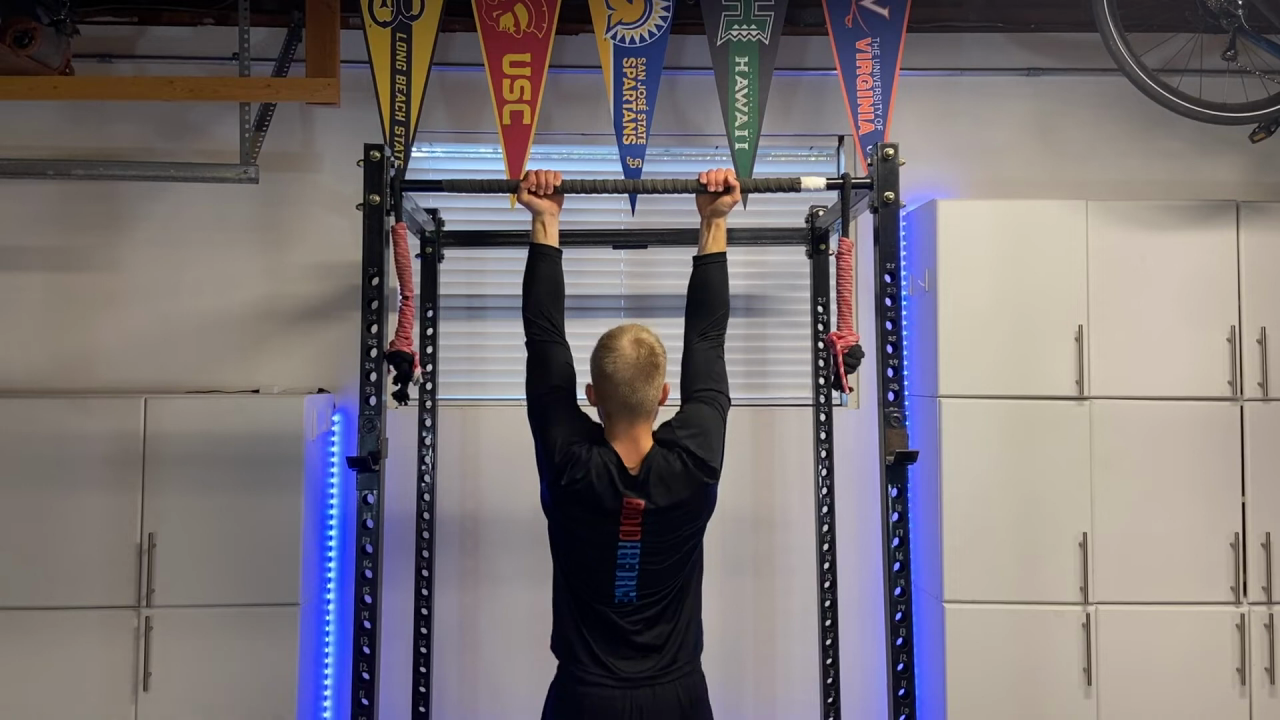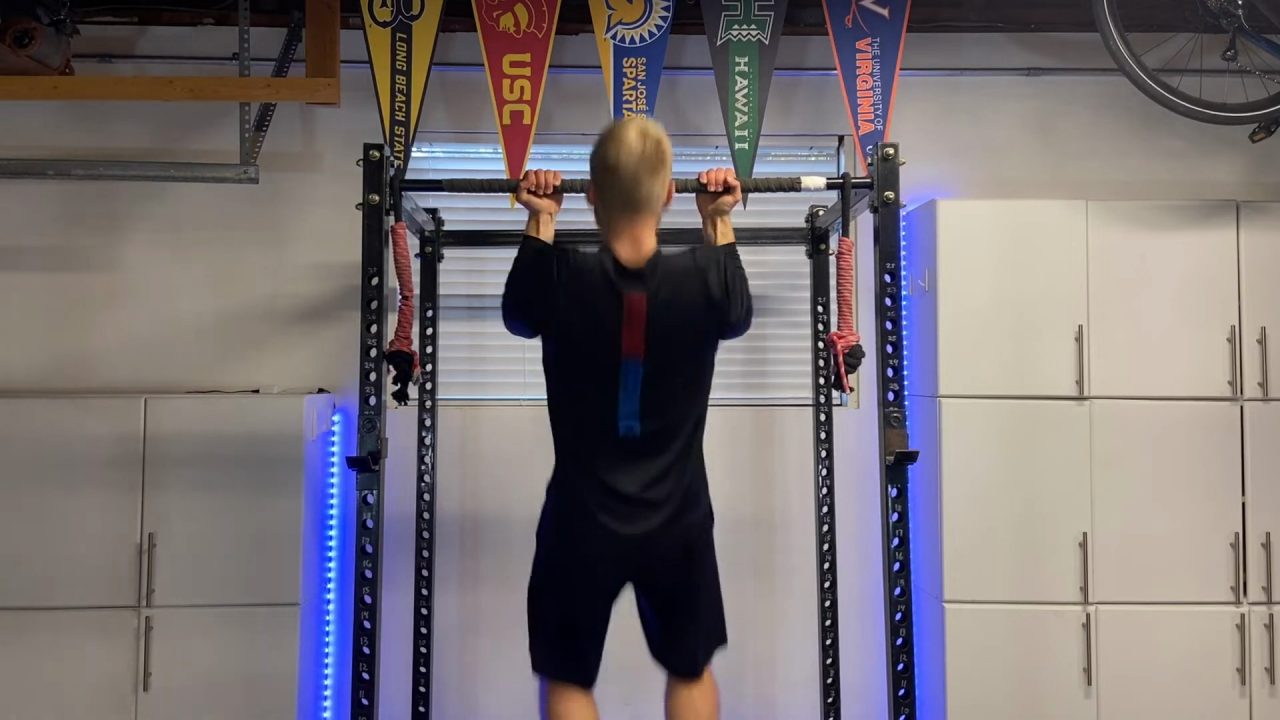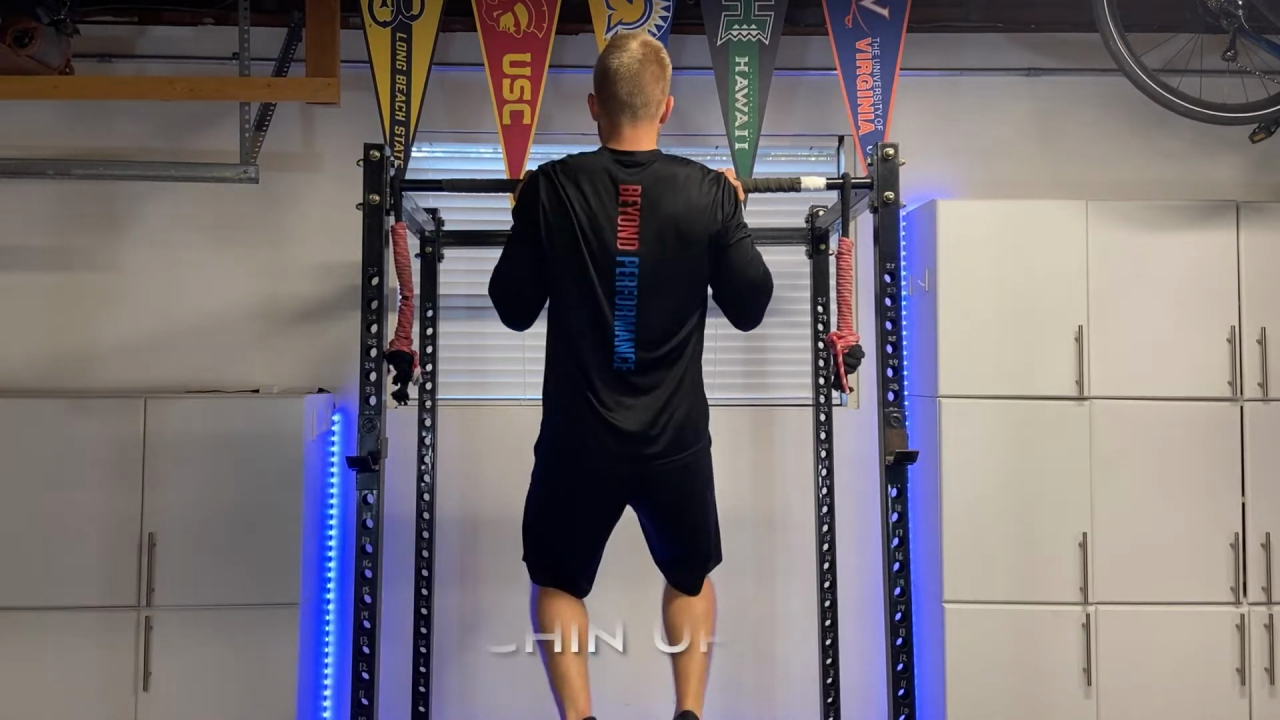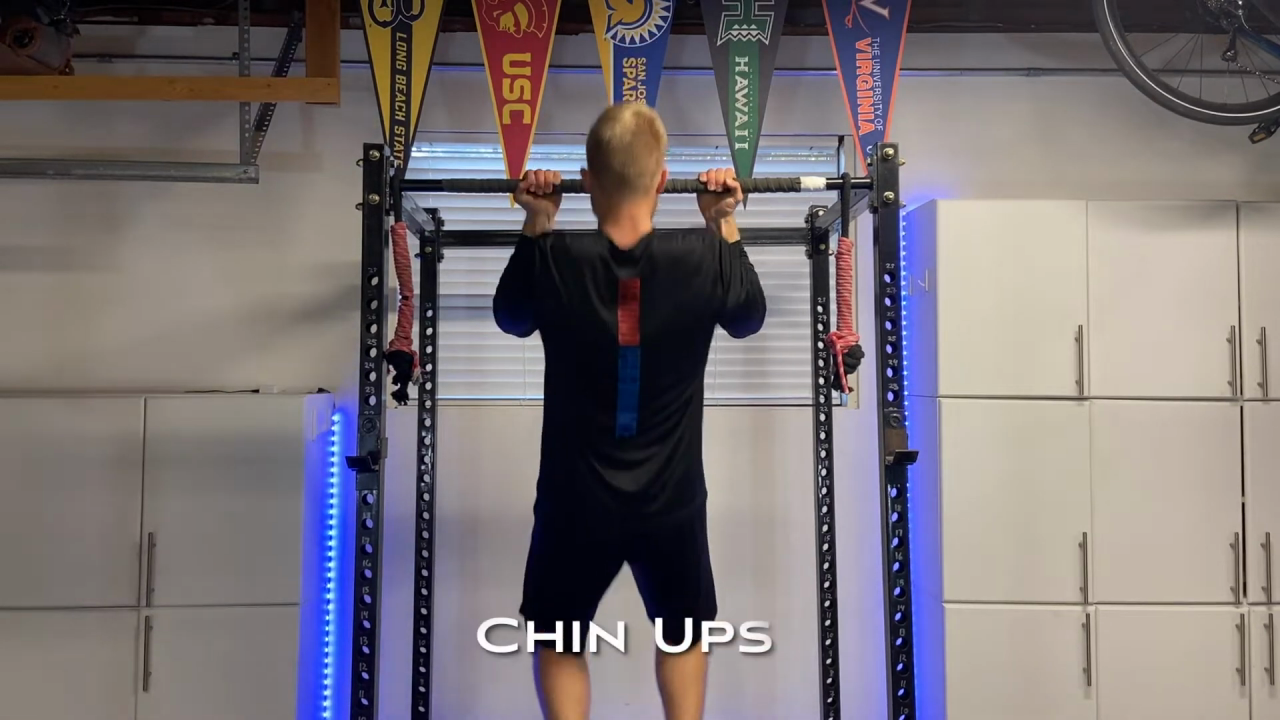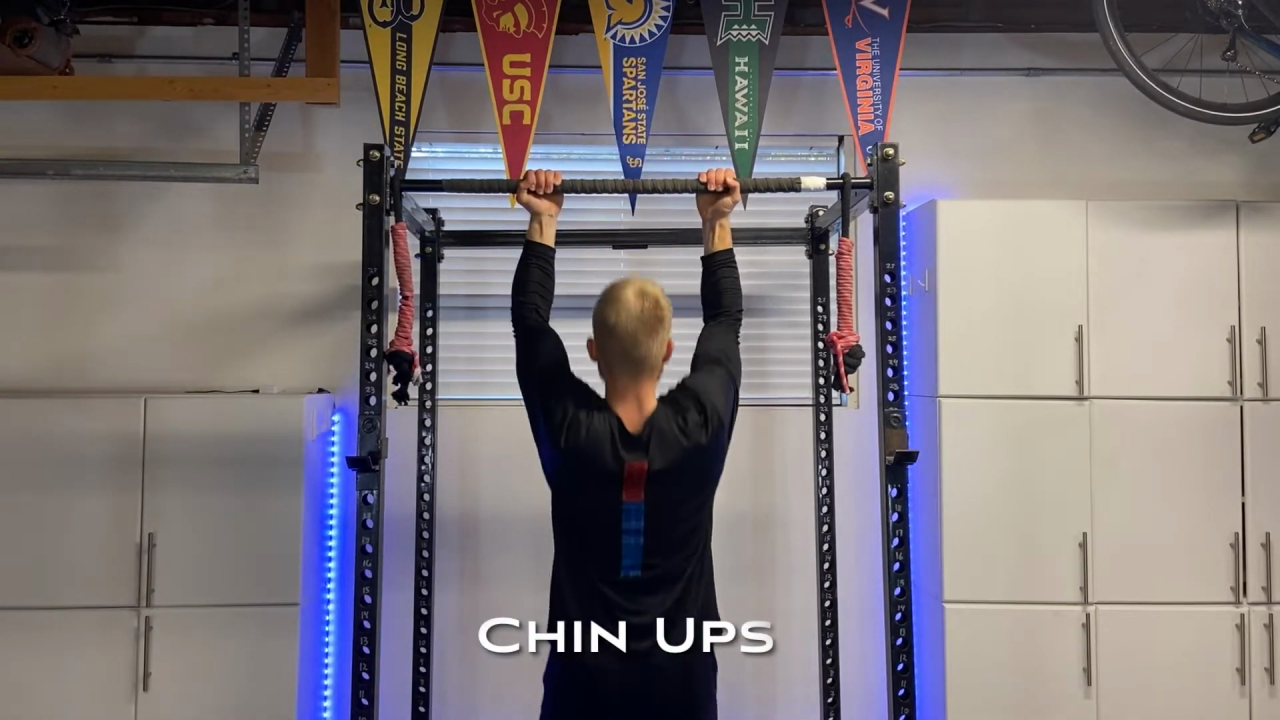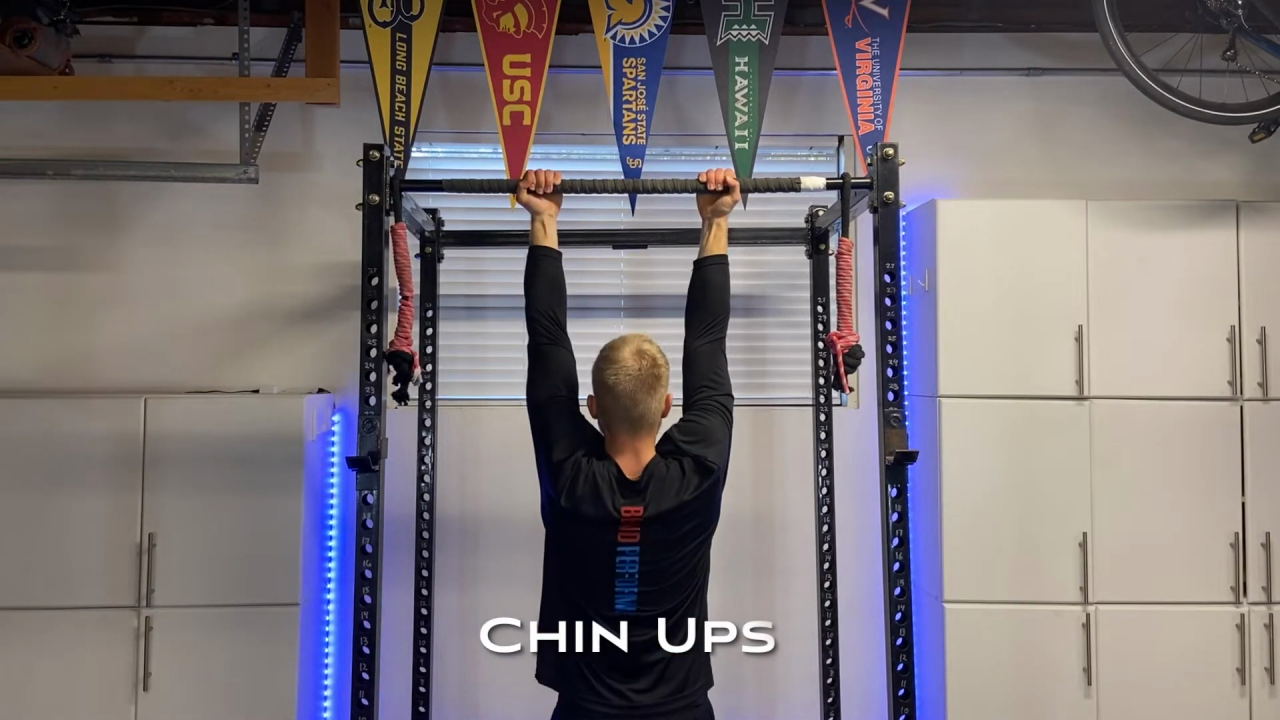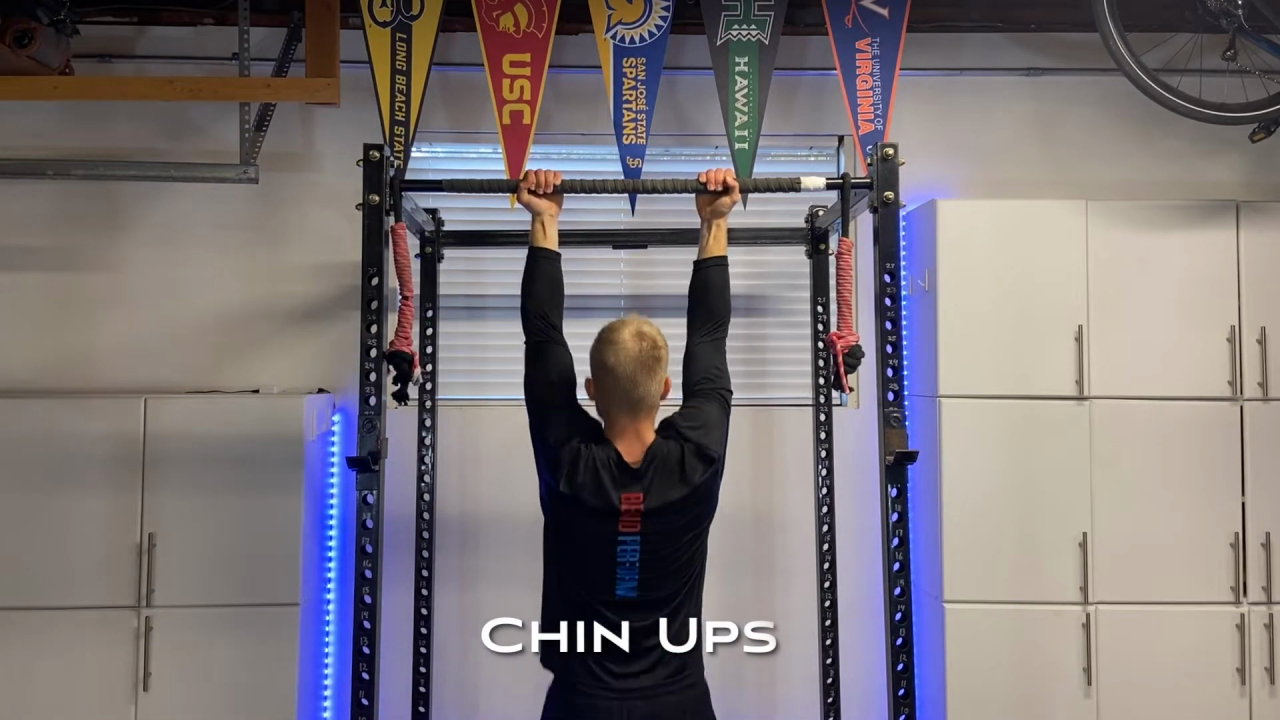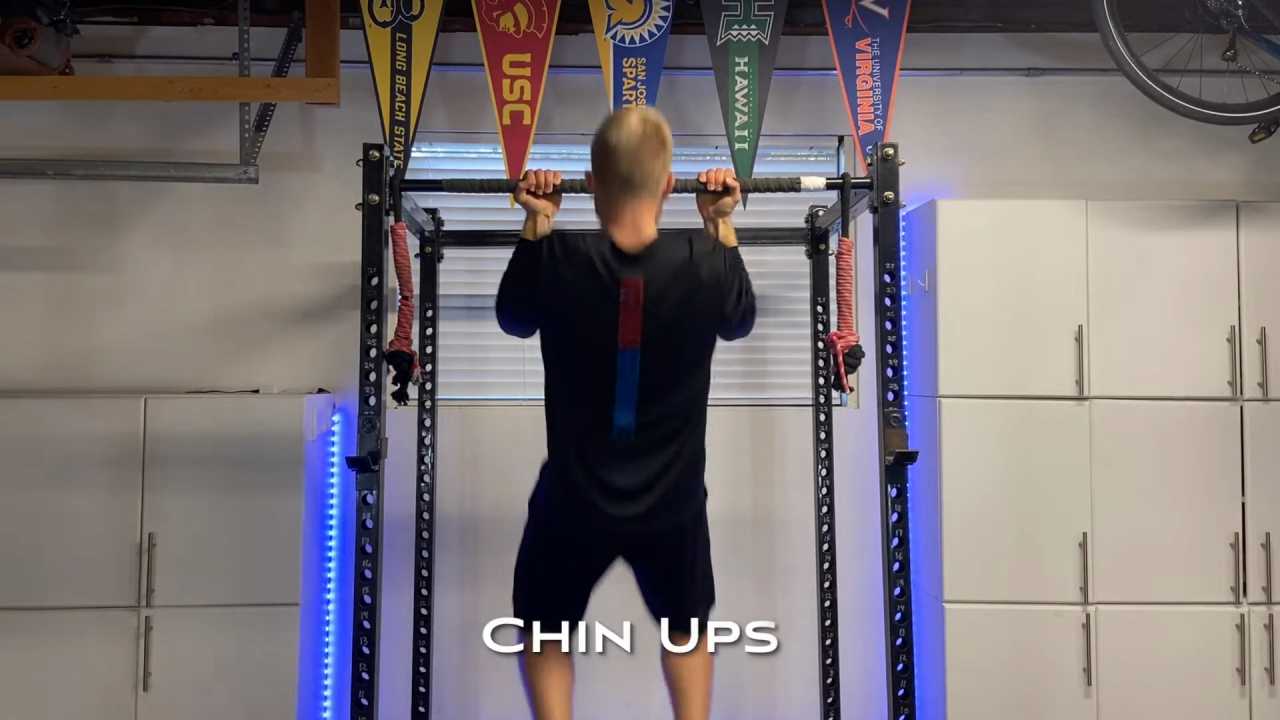
dt=0.5s
person 1, frame 1
left shoulder: (569, 465)
right shoulder: (695, 464)
left elbow: (544, 337)
right elbow: (706, 336)
left wrist: (545, 223)
right wrist: (713, 224)
person 1, frame 2
left shoulder: (559, 282)
right shoulder: (704, 282)
left elbow: (518, 312)
right elbow: (737, 314)
left wrist: (540, 219)
right wrist: (720, 221)
left hip: (581, 526)
right hip: (676, 525)
right knee: (690, 669)
person 1, frame 3
left shoulder: (551, 188)
right shoulder: (708, 191)
left elbow: (514, 308)
right elbow: (749, 307)
left hip: (579, 440)
right hip: (674, 439)
left knee: (558, 583)
right knee: (690, 579)
person 1, frame 4
left shoulder: (552, 263)
right shoulder: (704, 260)
left elbow: (511, 316)
right elbow: (749, 316)
left wrist: (537, 221)
right wrist: (724, 222)
left hip: (577, 503)
right hip: (670, 503)
left knee: (558, 641)
right knee: (683, 635)
person 1, frame 5
left shoulder: (569, 436)
right shoulder: (700, 429)
left elbow: (530, 324)
right elbow: (725, 322)
left wrist: (543, 222)
right wrist: (717, 222)
left hip: (586, 670)
right hip: (679, 669)
person 1, frame 6
left shoulder: (568, 476)
right shoulder: (699, 474)
left elbow: (547, 337)
right elbow: (707, 335)
left wrist: (544, 222)
right wrist: (715, 223)
person 1, frame 7
left shoulder: (567, 464)
right shoulder: (698, 459)
left elbow: (542, 334)
right elbow: (710, 332)
left wrist: (544, 222)
right wrist: (714, 224)
person 1, frame 8
left shoulder: (557, 267)
right shoulder: (704, 267)
left elbow: (512, 314)
right elbow: (739, 318)
left wrist: (536, 220)
right wrist: (722, 222)
left hip: (572, 506)
right hip: (671, 507)
left knee: (544, 634)
right knee: (686, 632)
